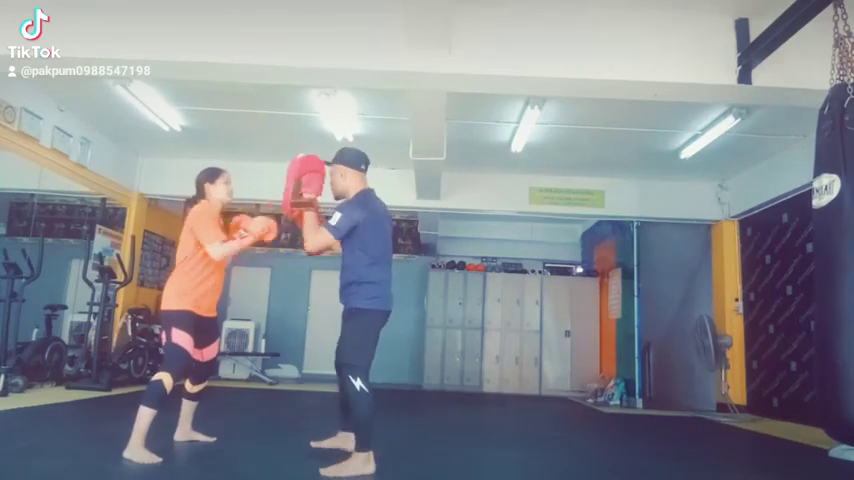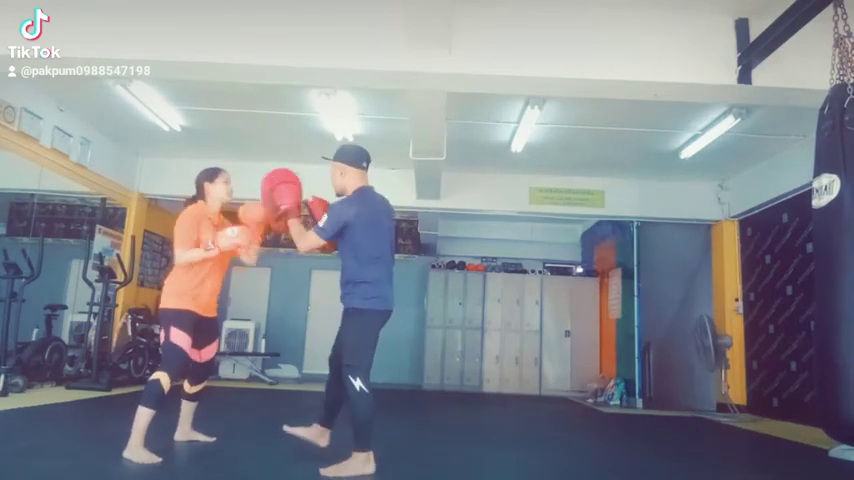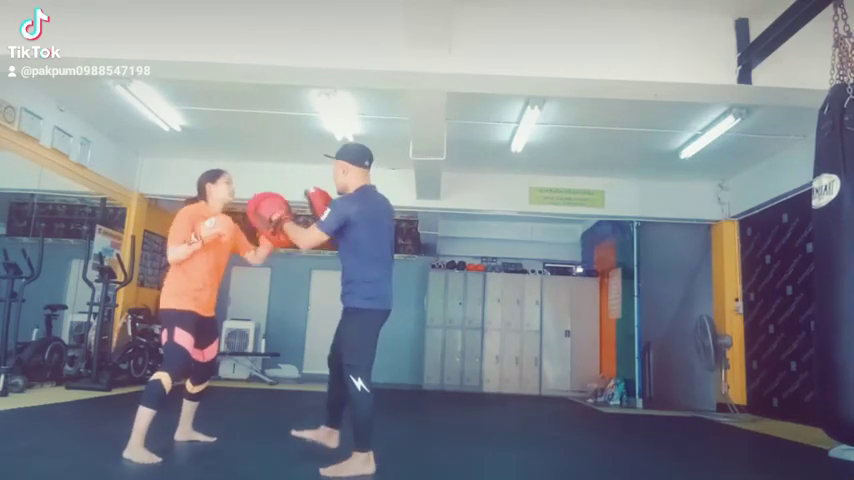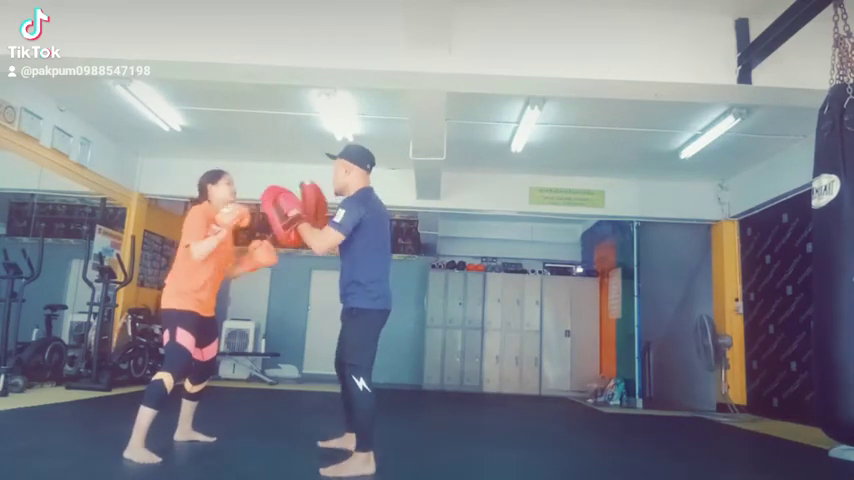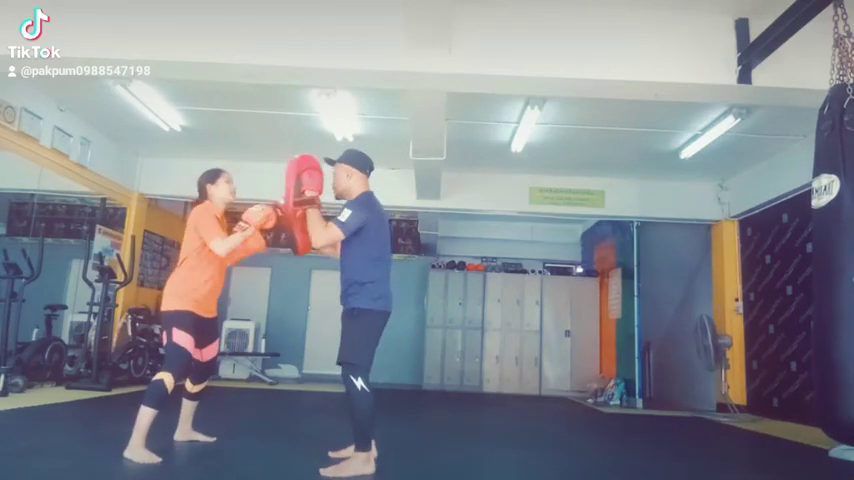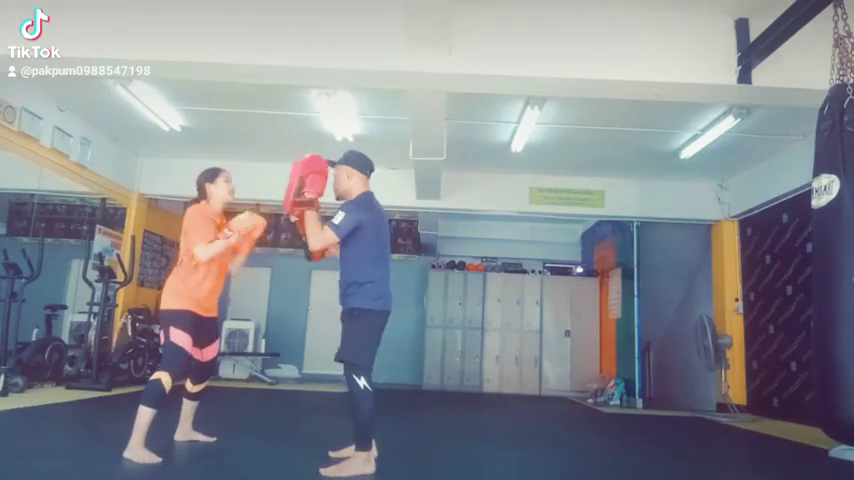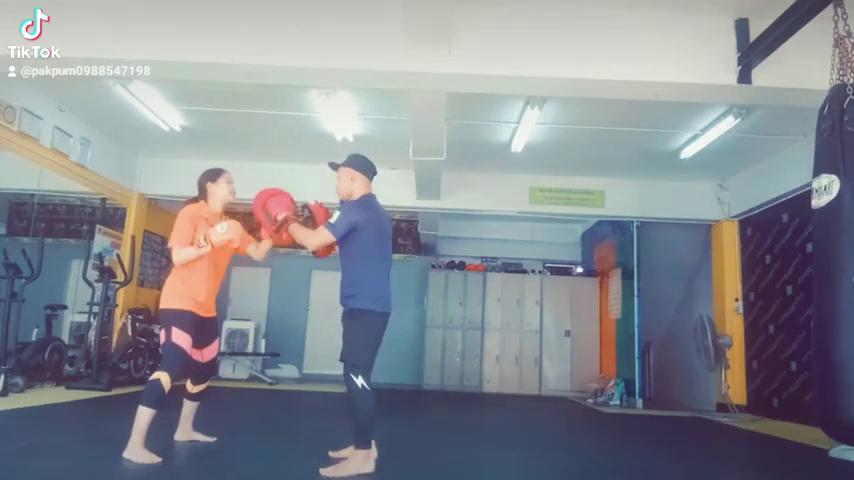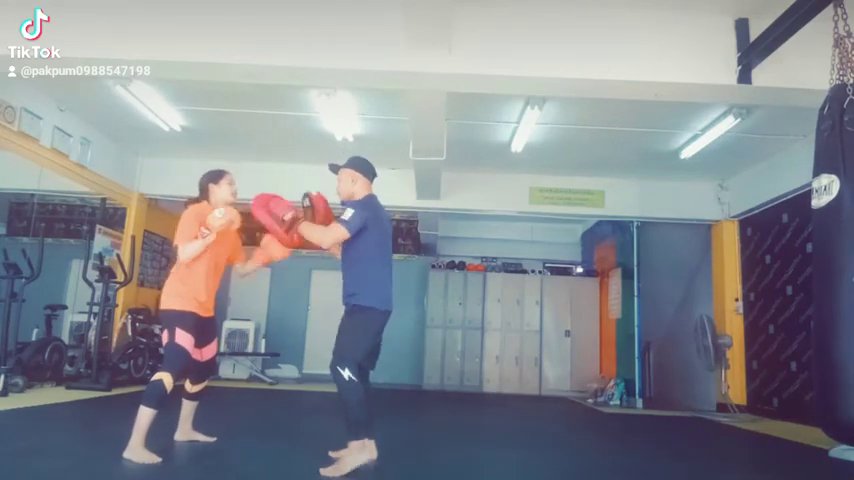
dt=0.1s
person 1, frame 1
left shoulder: (353, 207)
right shoulder: (374, 206)
left elbow: (313, 243)
left wrist: (309, 209)
left hip: (364, 304)
right hip: (372, 302)
left knee: (355, 375)
right knee: (346, 367)
right ankle: (348, 434)
person 1, frame 2
left shoulder: (347, 206)
right shoulder: (381, 204)
left elbow: (305, 244)
left wrist: (292, 216)
right wrist: (323, 219)
left hip: (364, 305)
right hip: (373, 302)
left knee: (354, 375)
right knee: (339, 365)
right ankle: (322, 430)
person 1, frame 3
left shoulder: (349, 203)
right shoulder: (381, 203)
left elbow: (308, 240)
left wrist: (284, 223)
right wrist: (323, 218)
left hip: (364, 304)
right hip: (367, 301)
left knee: (355, 375)
right knee: (337, 363)
right ankle: (329, 430)
person 1, frame 4
left shoulder: (354, 204)
right shoulder: (372, 204)
left elbow: (321, 245)
left wrist: (297, 221)
left hip: (364, 304)
right hip: (365, 302)
left knee: (357, 375)
right knee: (345, 366)
right ankle: (354, 435)
person 1, frame 5
left shoulder: (359, 207)
right shoulder: (368, 207)
left elbow: (320, 239)
right elbow: (339, 247)
left wrist: (310, 206)
right wrist: (311, 210)
left hip: (365, 306)
right hip: (364, 304)
left knee: (356, 376)
right knee: (353, 374)
right ankle: (364, 444)
person 1, frame 6
left shoulder: (356, 207)
right shoulder: (369, 208)
left elbow: (317, 242)
right elbow: (341, 247)
left wrist: (309, 208)
right wrist: (311, 214)
left hip: (365, 305)
right hip: (364, 304)
left knee: (357, 375)
right knee: (356, 375)
right ankle: (365, 443)
person 1, frame 7
left shoulder: (356, 208)
right shoulder: (373, 211)
left elbow: (312, 242)
left wrist: (289, 222)
right wrist: (322, 227)
left hip: (364, 306)
right hip: (369, 305)
left knee: (356, 376)
right knee: (356, 375)
right ankle: (365, 444)
person 1, frame 8
left shoulder: (361, 207)
right shoulder: (373, 211)
left elbow: (328, 239)
right elbow: (343, 246)
left wrist: (297, 222)
left hip: (366, 304)
right hip: (370, 304)
left knee: (343, 367)
right knee: (356, 372)
left ankle: (358, 445)
right ankle: (364, 443)
person 2, frame 1
left shoulder: (219, 221)
right shoulder: (200, 213)
left elbow: (222, 257)
right elbow: (216, 253)
left wrist: (248, 235)
right wrist: (249, 235)
left hip: (206, 308)
right hip: (180, 303)
left knee: (204, 367)
right knee: (175, 367)
left ankle: (184, 429)
right ankle: (135, 445)
person 2, frame 2
left shoulder: (225, 223)
right shoulder: (193, 214)
left elbow: (250, 259)
right elbow: (181, 258)
right wrist: (217, 245)
left hip: (205, 308)
right hip: (179, 303)
left knee: (203, 368)
right knee: (173, 367)
left ankle: (184, 429)
right ankle: (134, 445)
person 2, frame 3
left shoulder: (229, 226)
right shoulder: (190, 213)
left elbow: (254, 257)
right elbow: (173, 255)
left wrist: (270, 239)
right wrist: (201, 235)
left hip: (205, 307)
right hip: (180, 303)
left knee: (204, 368)
right knee: (174, 367)
left ankle: (184, 429)
right ankle: (135, 445)
person 2, frame 4
left shoulder: (226, 221)
right shoulder: (200, 213)
left elbow: (226, 271)
right elbow: (199, 253)
left wrist: (254, 261)
right wrist: (223, 229)
left hip: (205, 307)
right hip: (180, 303)
left knee: (204, 368)
right knee: (175, 367)
left ankle: (184, 429)
right ankle: (135, 444)
person 2, frame 5
left shoulder: (223, 221)
right shoulder: (202, 213)
right elbow: (220, 248)
left wrist: (250, 241)
right wrist: (249, 228)
left hip: (206, 307)
right hip: (181, 303)
left knee: (204, 367)
right knee: (175, 367)
left ankle: (184, 429)
right ankle: (135, 445)
person 2, frame 6
left shoulder: (223, 223)
right shoulder: (197, 213)
left elbow: (232, 267)
right elbow: (202, 255)
left wrist: (246, 241)
right wrist: (234, 235)
left hip: (206, 307)
right hip: (180, 303)
left knee: (205, 367)
right knee: (174, 367)
left ankle: (184, 429)
right ankle: (135, 445)
person 2, frame 7
left shoulder: (229, 222)
right shoulder: (191, 213)
left elbow: (256, 253)
right elbow: (178, 256)
left wrist: (272, 236)
right wrist: (211, 239)
left hip: (205, 307)
right hip: (180, 302)
left knee: (205, 367)
right knee: (172, 367)
left ankle: (184, 429)
right ankle: (134, 445)
person 2, frame 8
left shoulder: (229, 227)
right shoulder: (195, 212)
left elbow: (241, 267)
right elbow: (184, 254)
right wrist: (211, 230)
left hip: (203, 307)
right hip: (179, 303)
left knee: (204, 367)
right knee: (174, 367)
left ankle: (184, 429)
right ankle: (135, 445)
